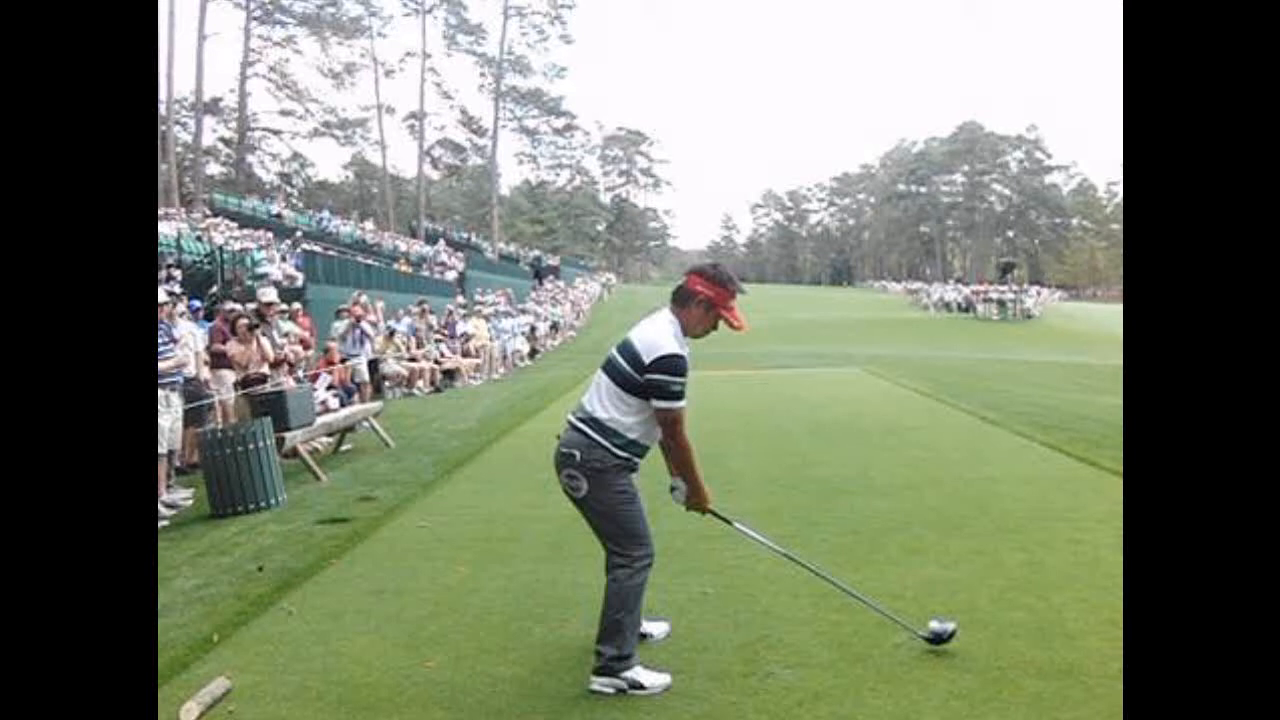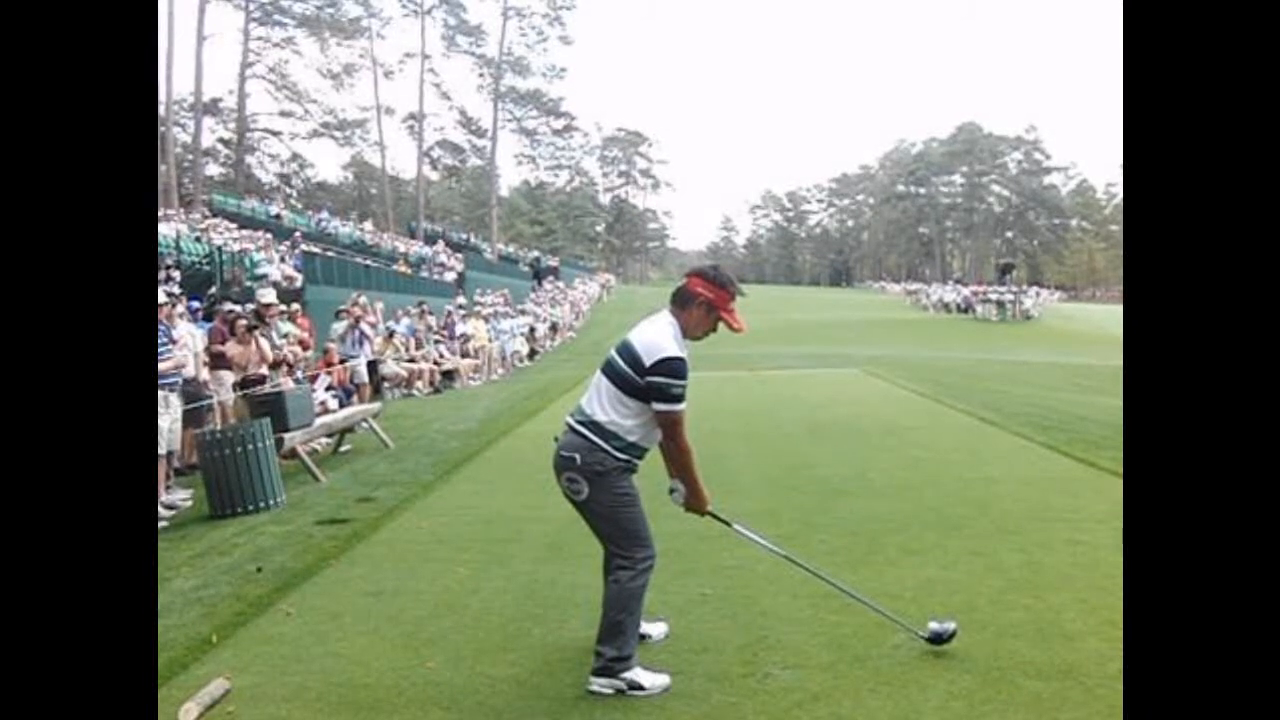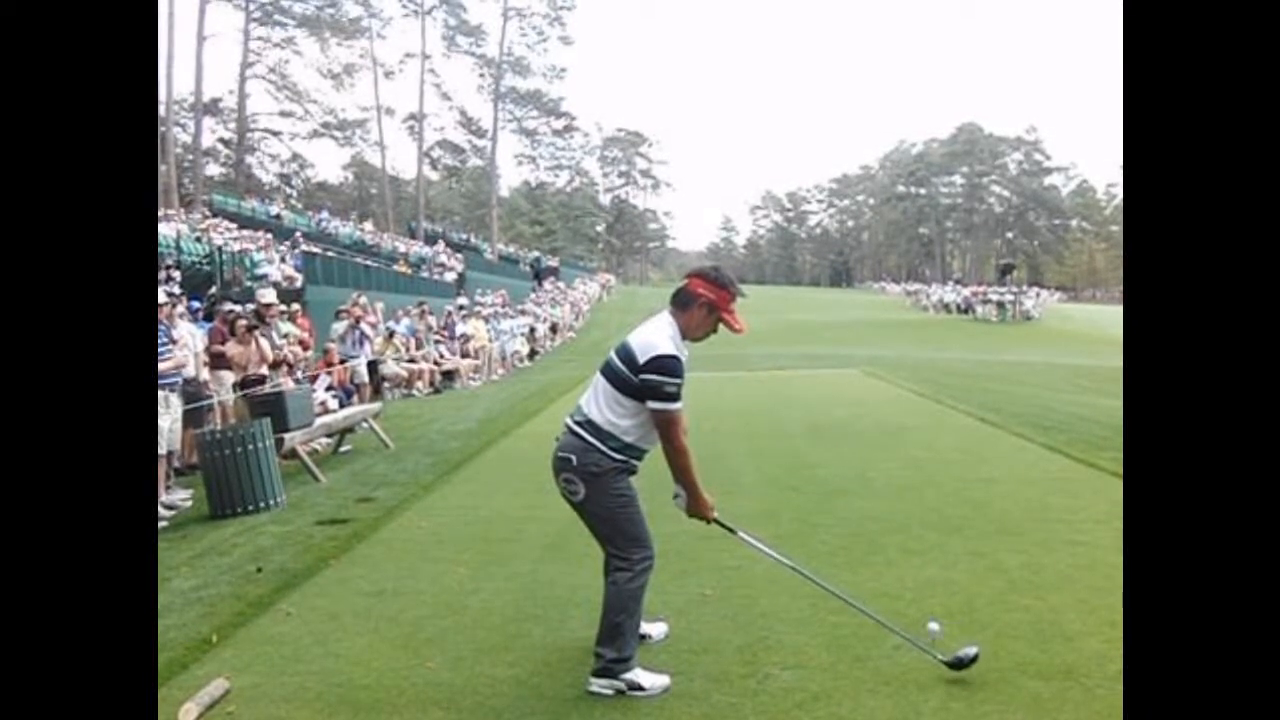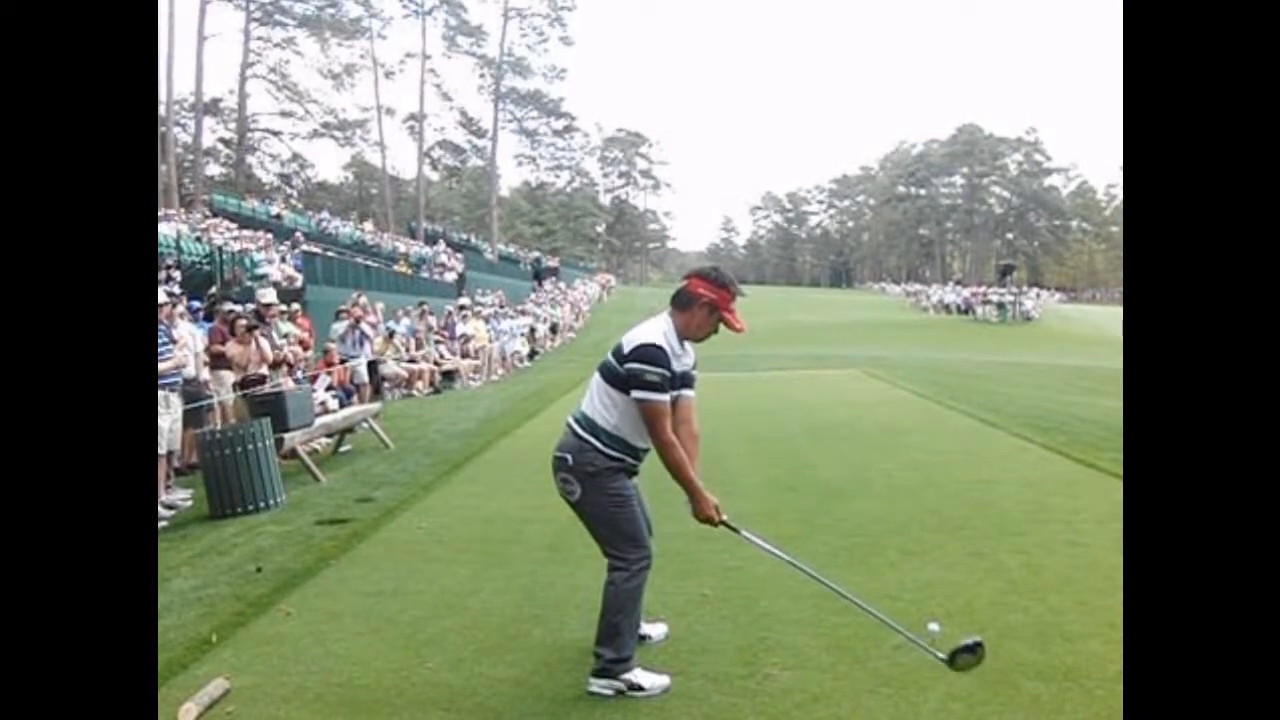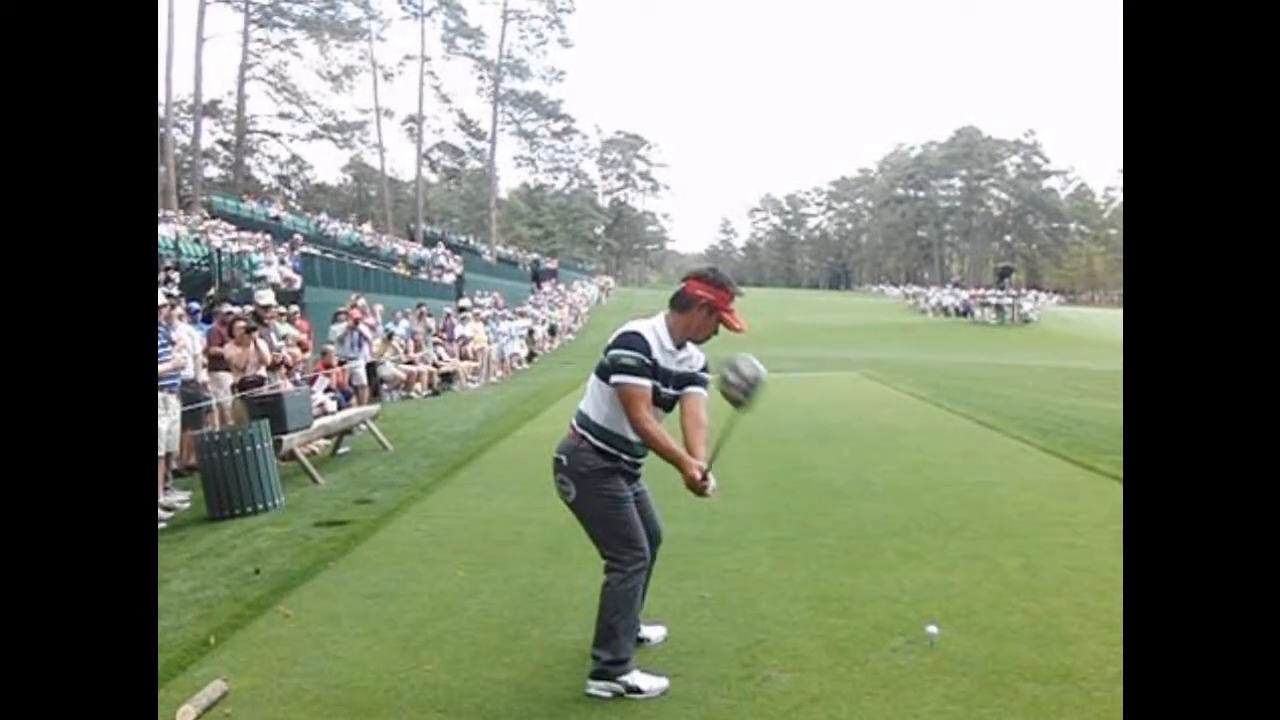
dt=1s
person 1, frame 1
left shoulder: (657, 327)
right shoulder: (667, 352)
left elbow: (662, 425)
right elbow: (674, 433)
left wrist: (676, 475)
right wrist: (696, 489)
left hip: (586, 451)
right hip: (596, 460)
left knee: (625, 546)
right knee: (634, 554)
left ankle: (625, 623)
right ankle: (613, 667)
person 1, frame 2
left shoulder: (656, 330)
right shoulder: (668, 355)
left elbow: (663, 426)
right elbow: (675, 436)
left wrist: (676, 478)
right wrist: (695, 492)
left hip: (584, 452)
right hip: (596, 462)
left knee: (624, 547)
right knee: (635, 556)
left ankle: (624, 624)
right ankle: (613, 668)
person 1, frame 3
left shoulder: (663, 335)
right shoulder: (663, 354)
left elbow: (674, 427)
right elbow: (672, 438)
left wrist: (684, 487)
right wrist: (696, 496)
left hip: (589, 454)
right hip: (593, 463)
left knee: (625, 547)
right knee: (634, 556)
left ankle: (625, 625)
right ankle: (613, 669)
person 1, frame 4
left shoulder: (681, 352)
right shoulder: (651, 348)
left elbow: (685, 425)
right elbow: (662, 436)
left wrist: (697, 488)
right wrist: (696, 495)
left hip: (609, 461)
right hip: (589, 462)
left knee: (636, 540)
right knee: (632, 555)
left ankle: (626, 626)
right ankle: (612, 669)
person 1, frame 5
left shoulder: (693, 361)
right shoulder: (636, 340)
left elbow: (695, 415)
right elbow: (639, 418)
left wrist: (700, 463)
right wrist: (683, 464)
left hip: (621, 464)
right hip: (589, 462)
left knee: (648, 540)
right knee: (630, 556)
left ankle: (626, 626)
right ankle: (610, 671)
person 2, frame 1
left shoulder: (166, 326)
right shoulder: (160, 328)
right wrist: (172, 363)
left hip: (173, 393)
right hip: (161, 395)
left knee: (173, 447)
right knee: (161, 449)
left ankle: (166, 489)
right ankle: (161, 497)
person 2, frame 2
left shoulder: (165, 327)
right shoulder: (160, 328)
left elbow: (176, 345)
right wrist: (172, 364)
left hip: (173, 393)
right hip: (160, 396)
left knee: (172, 447)
right knee: (161, 449)
left ankle: (165, 490)
right ankle: (161, 497)
person 2, frame 3
left shoulder: (165, 327)
right shoulder: (161, 328)
left elbow: (179, 345)
right wrist: (172, 364)
left hip: (173, 393)
right hip: (161, 396)
left knee: (172, 447)
right knee: (161, 449)
left ankle: (165, 490)
right ankle: (161, 498)
person 2, frame 4
left shoulder: (165, 328)
right shoulder: (159, 331)
left elbow: (179, 345)
right wrist: (173, 363)
left hip: (173, 394)
right hip: (161, 397)
left knee: (172, 448)
right knee: (161, 449)
left ankle: (166, 490)
right ankle: (160, 497)
person 2, frame 5
left shoulder: (164, 330)
right shoulder: (160, 331)
left wrist: (176, 353)
right wrist: (171, 365)
left hip: (171, 395)
right hip: (160, 398)
left knee: (170, 449)
right knee: (160, 451)
left ankle: (165, 491)
right ankle: (160, 498)
